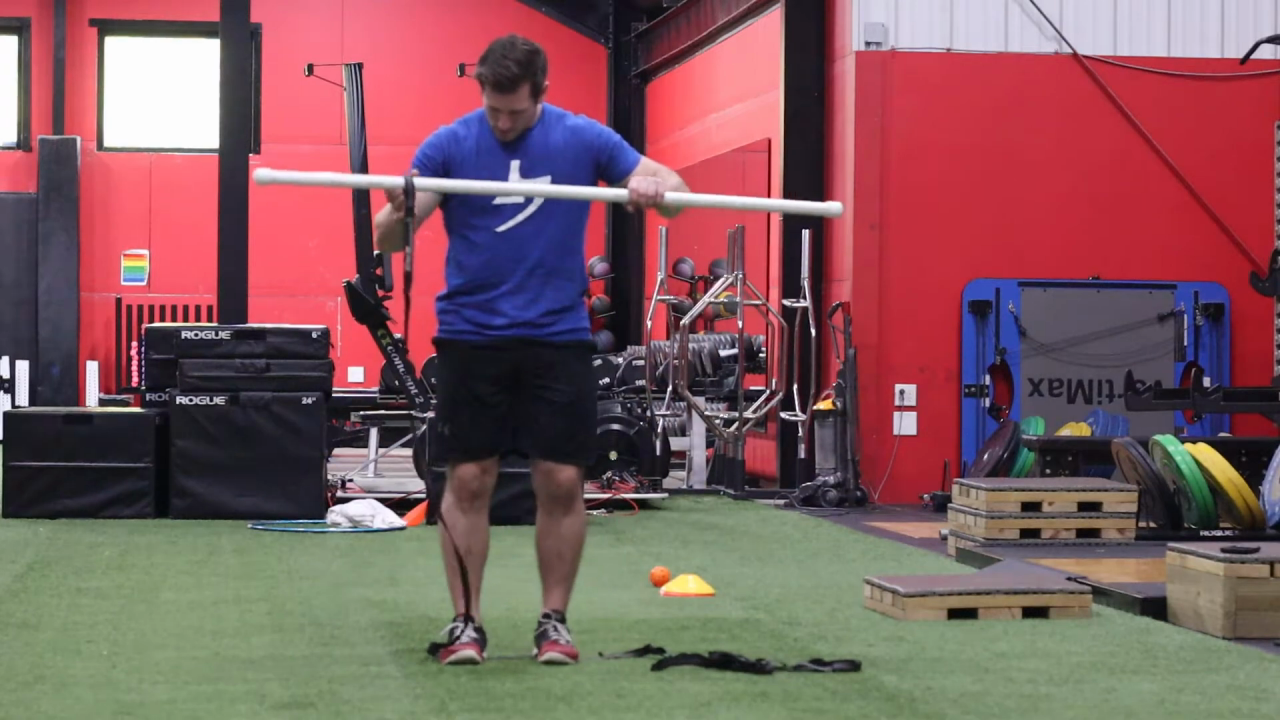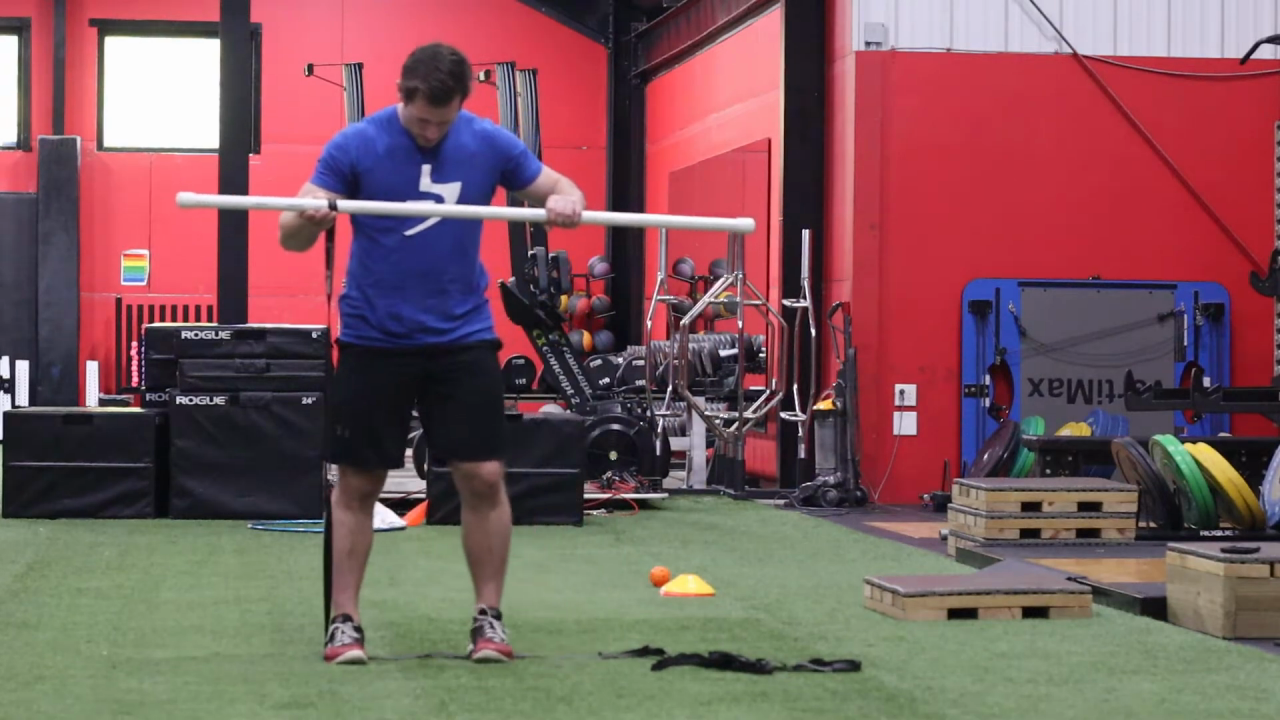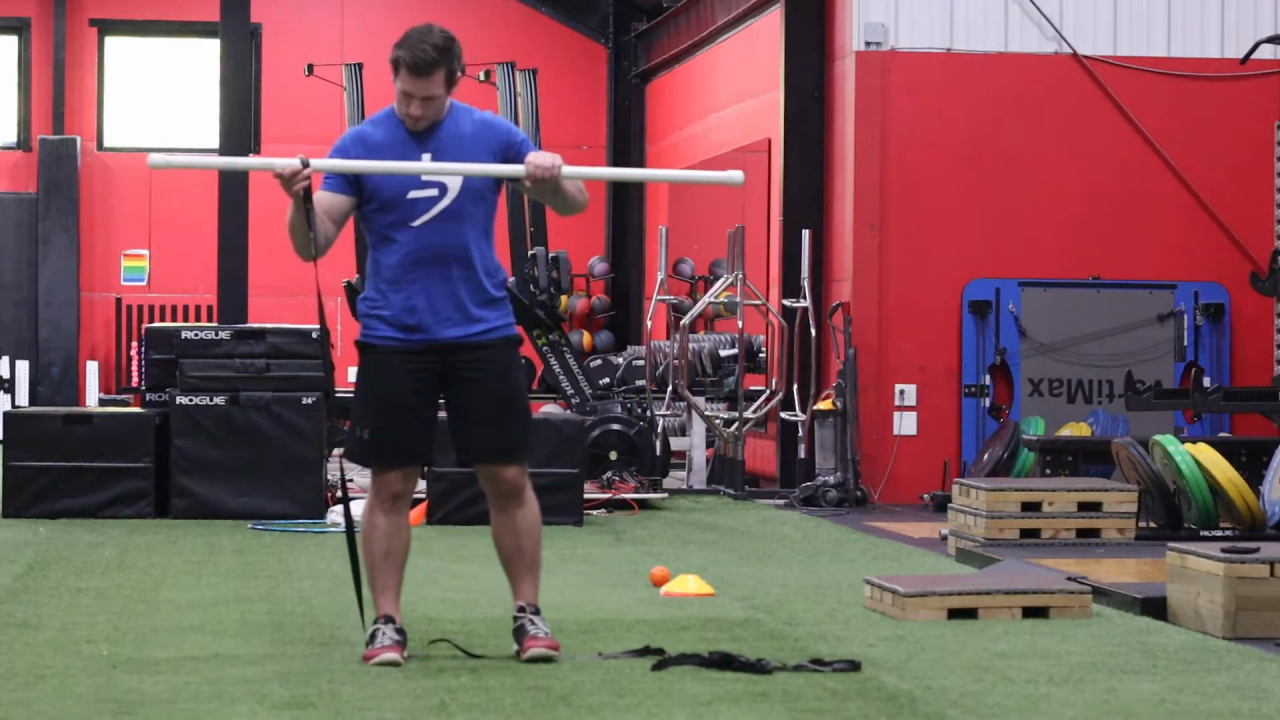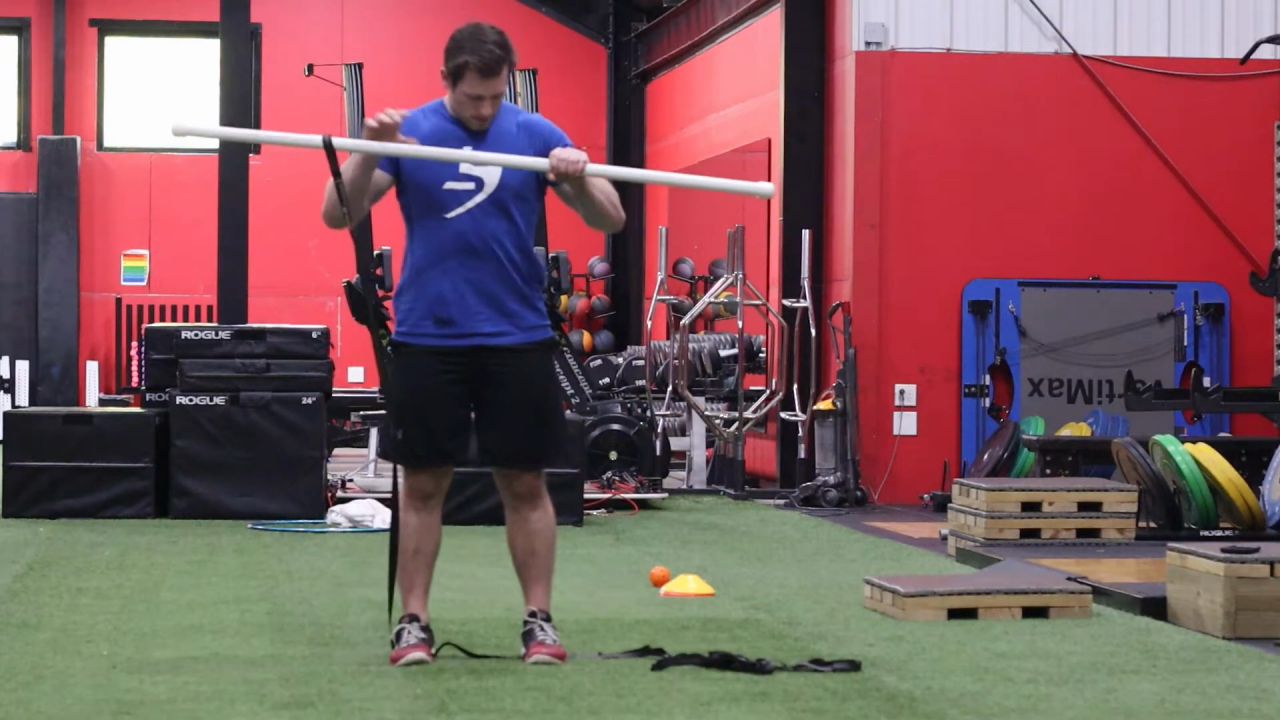
dt=1s
person 1, frame 1
left shoulder: (584, 139)
right shoulder: (448, 145)
left elbow: (673, 186)
right elbow: (390, 236)
left wrist: (656, 189)
right wrist: (395, 216)
left hip: (559, 337)
right hip: (470, 336)
left knee: (562, 483)
right knee: (468, 480)
left ankle: (553, 621)
right ankle: (466, 621)
person 1, frame 2
left shoulder: (491, 143)
right shoulder: (355, 145)
left elbow: (559, 190)
right elbow: (292, 234)
left wrist: (567, 203)
right wrist: (308, 219)
left hip: (464, 338)
right hip: (374, 339)
left knee: (483, 479)
right knee: (357, 483)
left ankle: (488, 616)
right ankle: (343, 620)
person 1, frame 3
left shoulder: (493, 135)
right shoulder: (359, 146)
left elbow: (574, 203)
right elbow: (312, 245)
left wrist: (553, 177)
right wrist: (299, 199)
left hip: (484, 333)
right hip: (394, 339)
left knee: (507, 478)
right knee: (391, 485)
left ankle: (528, 614)
right ankle: (387, 622)
person 1, frame 4
left shoulder: (537, 133)
right shoulder: (407, 132)
left elbow: (612, 220)
right elbow: (337, 214)
left wrist: (578, 179)
right wrist: (368, 152)
left hip: (518, 339)
right hip: (427, 339)
left knee: (525, 483)
right knee: (423, 483)
left ankle: (539, 620)
right ankle: (413, 620)
